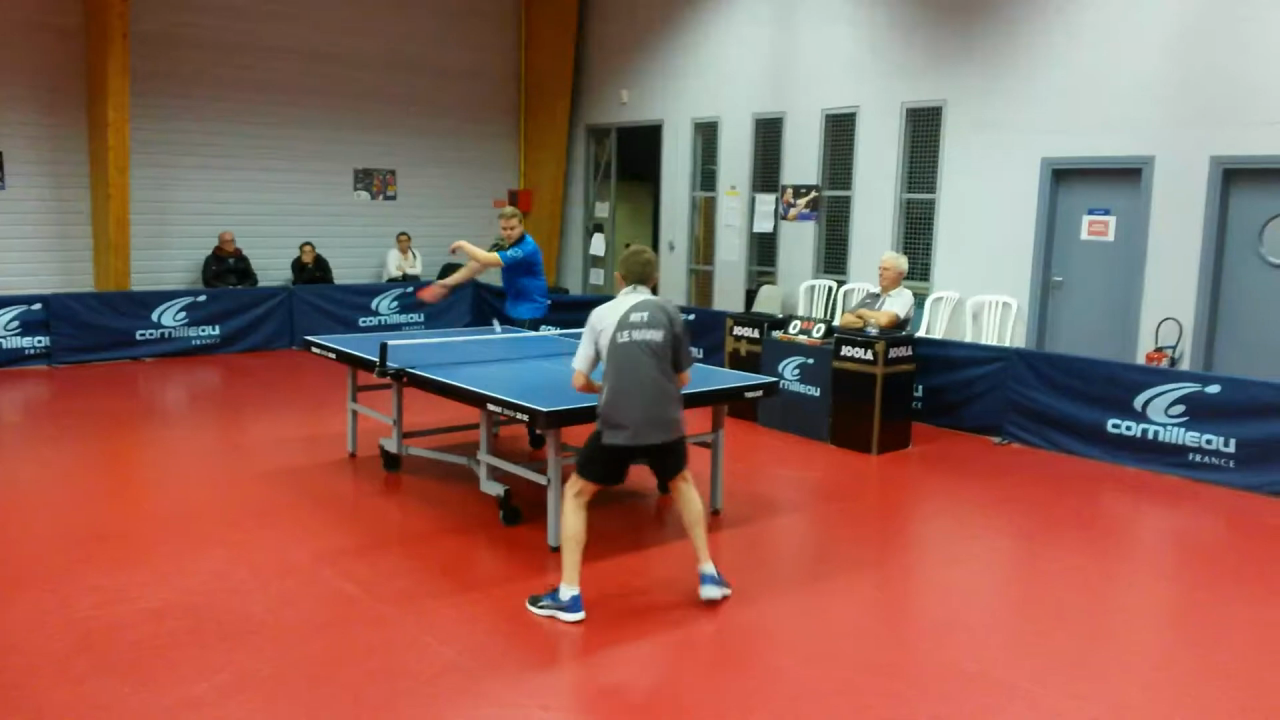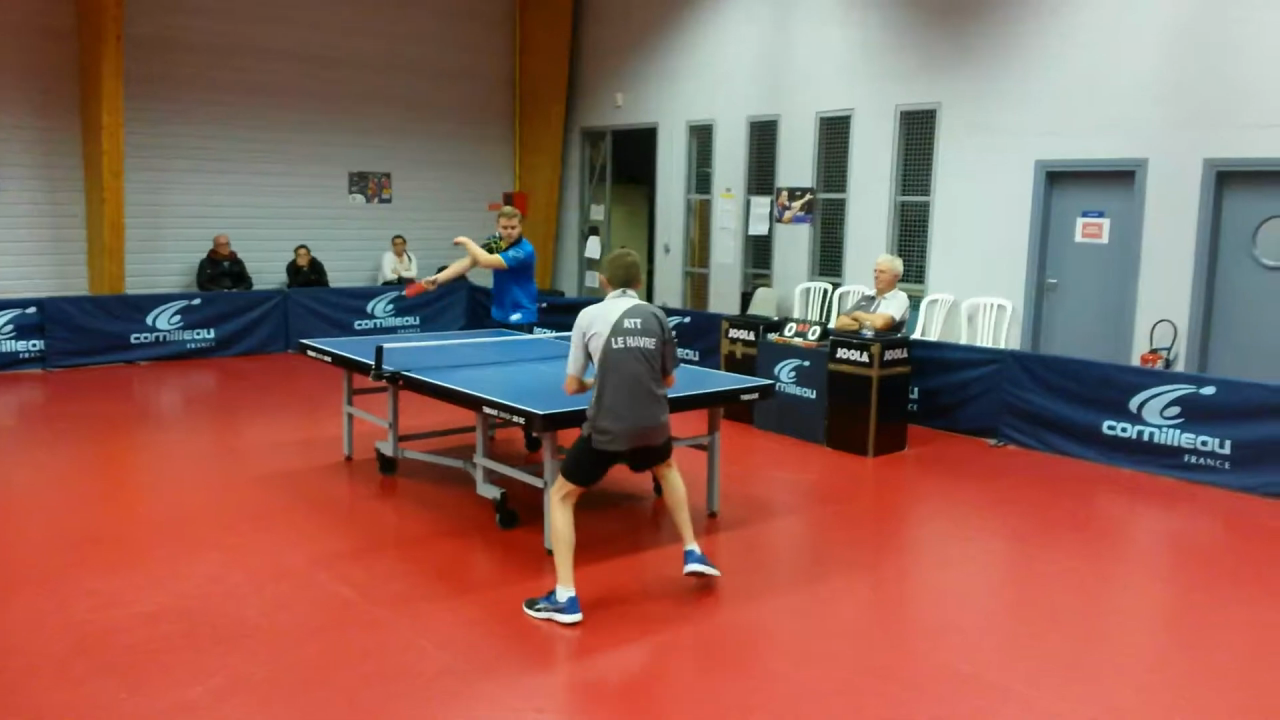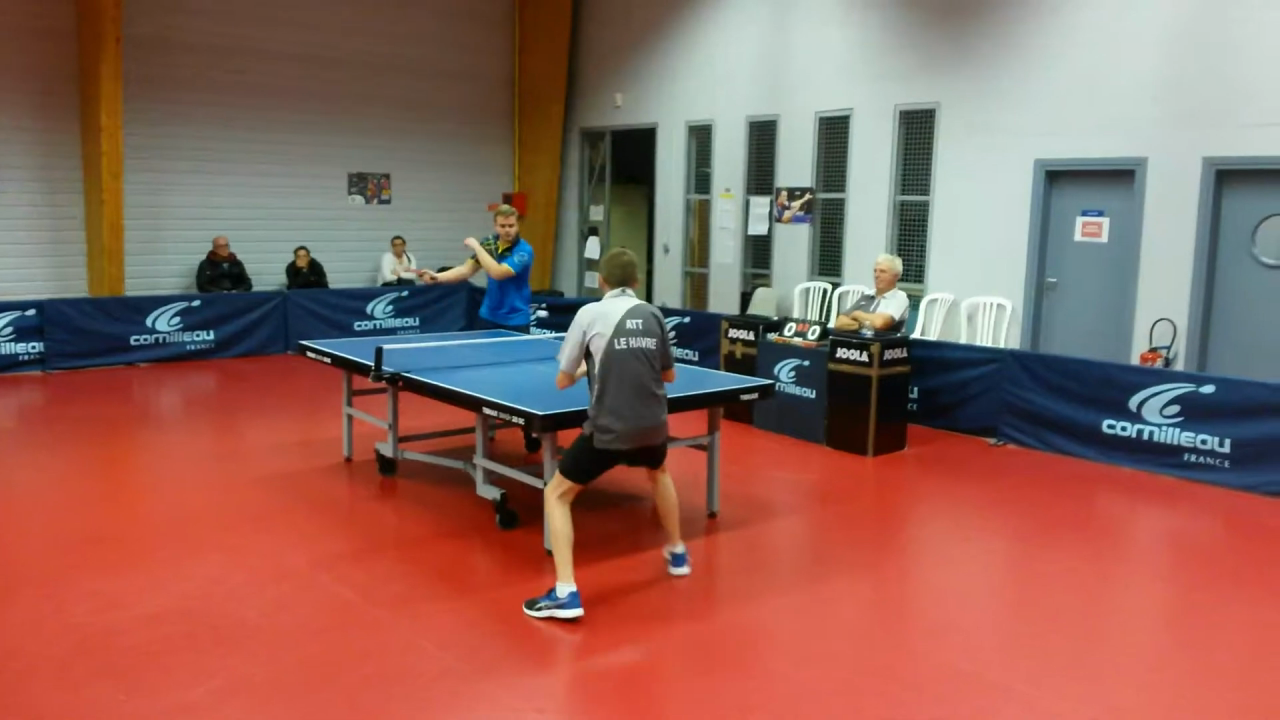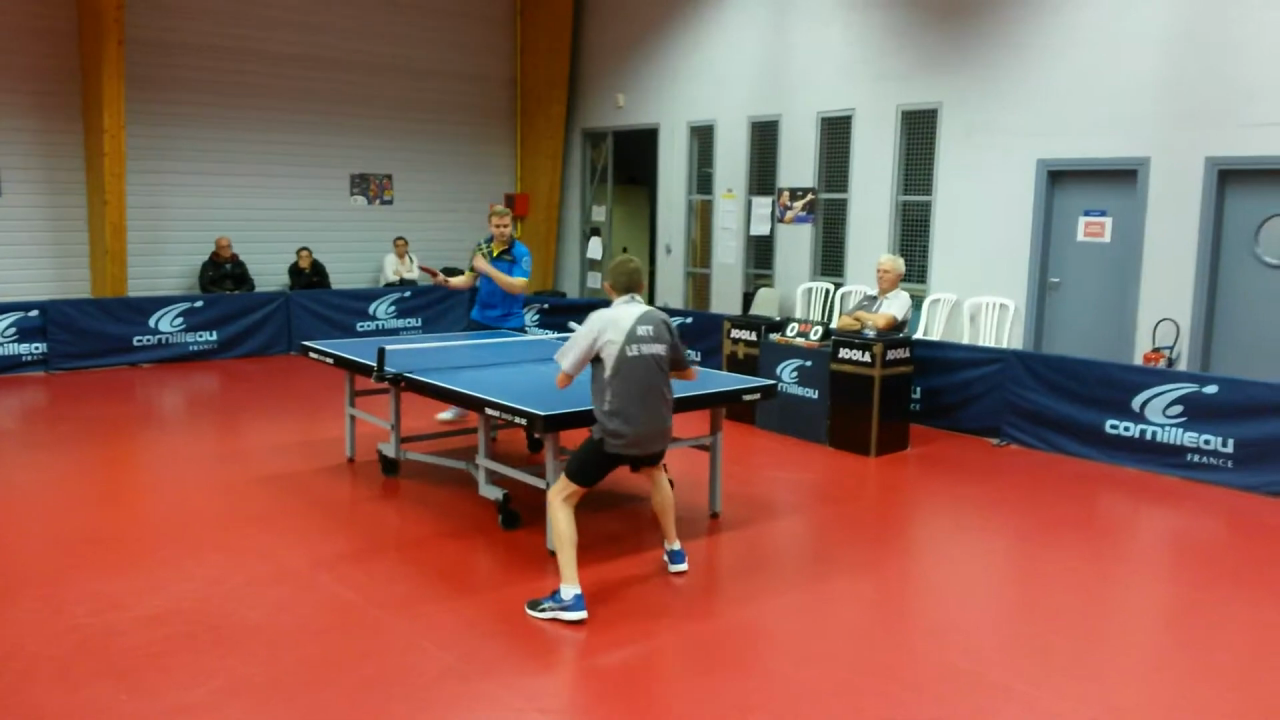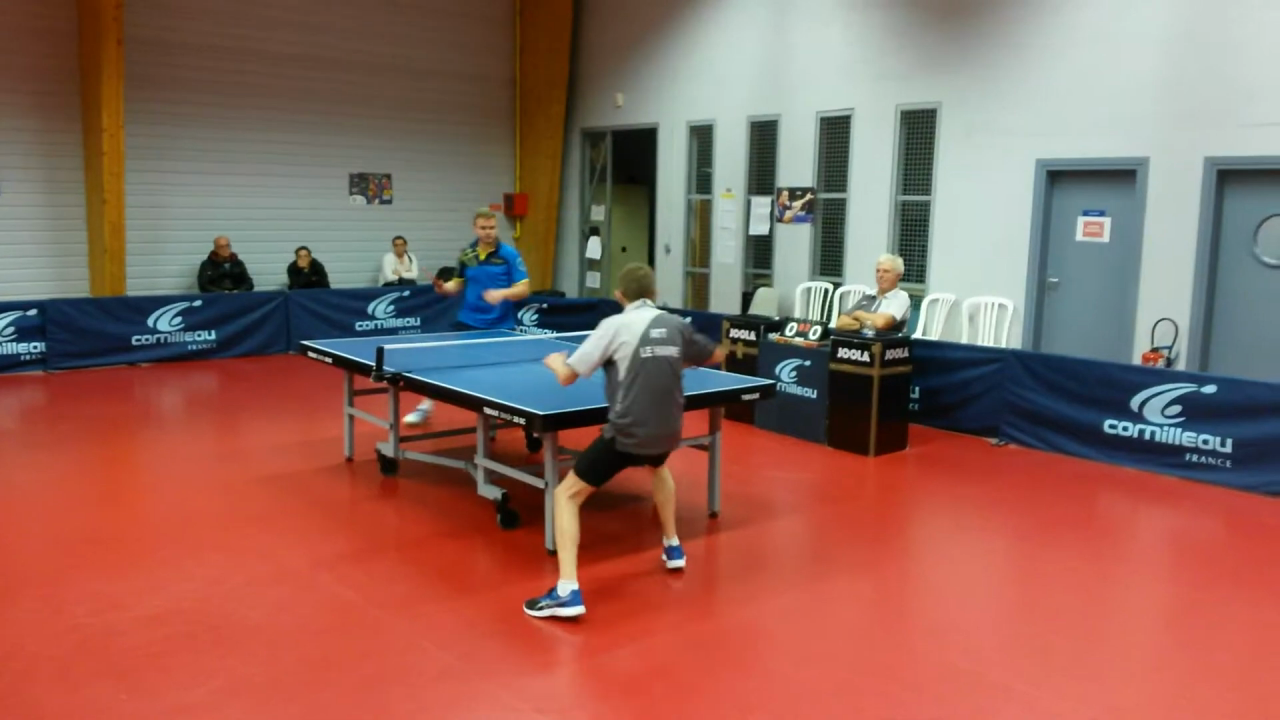
dt=0.1s
person 1, frame 1
left shoulder: (601, 314)
right shoulder: (669, 313)
left elbow: (580, 383)
right elbow: (682, 379)
left hip: (618, 427)
right hip: (666, 425)
left knee: (574, 495)
right knee: (683, 485)
left ankle: (570, 596)
right ankle: (709, 577)
person 1, frame 2
left shoulder: (589, 316)
right shoulder: (656, 317)
left elbow: (571, 386)
right elbow: (668, 380)
left hip: (606, 430)
right hip: (651, 426)
left knee: (561, 496)
right knee: (667, 469)
left ankle: (565, 597)
right ankle: (692, 552)
person 1, frame 3
left shoulder: (590, 314)
right shoulder: (653, 316)
left elbow: (564, 380)
left hip: (607, 431)
right hip: (652, 427)
left knee: (557, 495)
right knee: (658, 474)
left ankle: (566, 593)
right ankle: (677, 552)
person 1, frame 4
left shoulder: (599, 320)
right shoulder: (663, 321)
left elbow: (562, 380)
right elbow: (688, 373)
left wrist: (595, 363)
left hip: (614, 435)
right hip: (657, 431)
left knee: (560, 497)
right knee: (654, 472)
left ankle: (570, 595)
right ankle: (674, 550)
person 1, frame 5
left shoulder: (615, 326)
right shoulder: (678, 326)
left elbow: (567, 376)
right elbow: (716, 356)
left wrist: (556, 363)
left hip: (626, 435)
right hip: (666, 433)
left knee: (567, 496)
right knee: (655, 464)
left ankle: (567, 592)
right ankle: (672, 547)
person 2, frame 1
left shoulder: (527, 248)
right shoulder: (502, 243)
left elbow: (486, 260)
right elbow: (478, 265)
left wrist: (463, 246)
right wrist: (448, 283)
left hip: (529, 311)
right hip: (514, 309)
person 2, frame 2
left shoulder: (525, 250)
right shoulder: (494, 241)
left elbow: (488, 262)
right elbow: (466, 263)
left wrist: (468, 242)
right wrist: (437, 278)
left hip: (520, 316)
right hip: (499, 314)
person 2, frame 3
left shoulder: (524, 251)
right shoulder: (489, 244)
left elbow: (499, 273)
right elbow: (466, 270)
left wrist: (477, 247)
right wrist: (438, 276)
left hip: (514, 320)
right hip: (488, 316)
person 2, frame 4
left shoulder: (521, 253)
right shoulder: (482, 248)
left elbow: (519, 288)
right elbow: (468, 280)
left wrist: (489, 269)
right wrist: (447, 281)
left hip: (510, 322)
right hip: (480, 318)
right ankle: (459, 407)
person 2, frame 5
left shoulder: (509, 255)
right shoulder: (466, 254)
left elbow: (524, 288)
right elbow: (457, 285)
left wrist: (502, 294)
right wrist: (445, 287)
left hip: (500, 325)
right hip: (467, 321)
right ankle: (425, 406)
